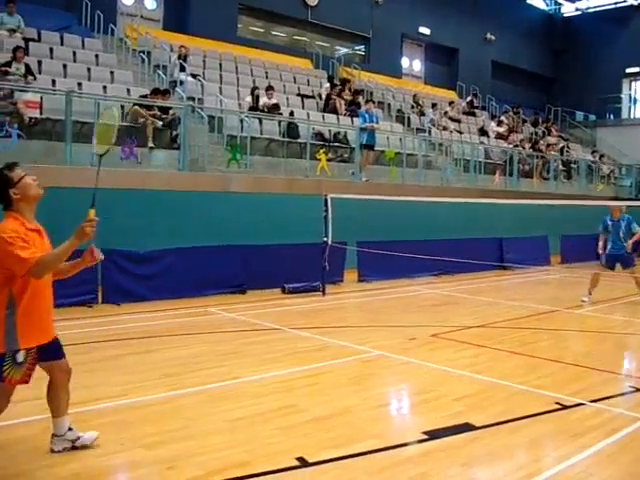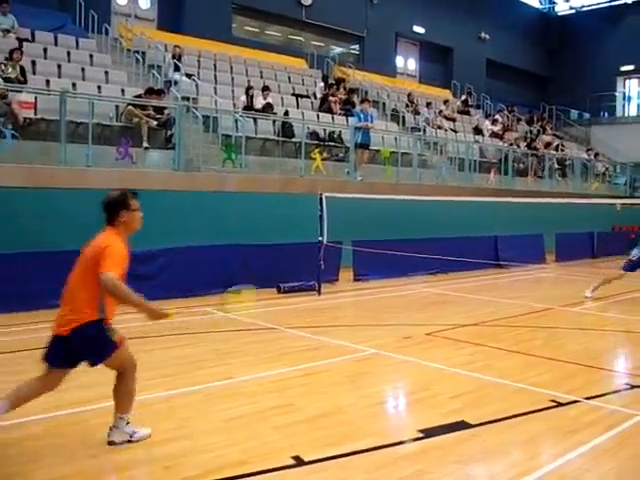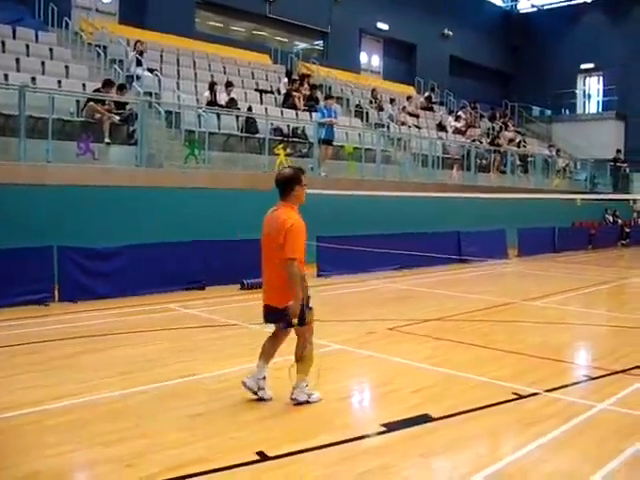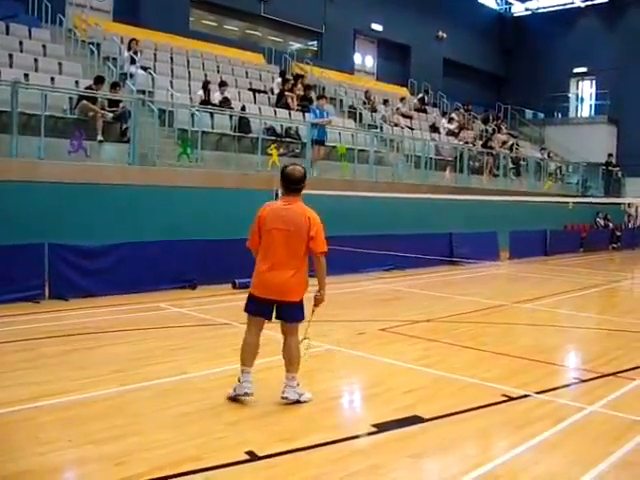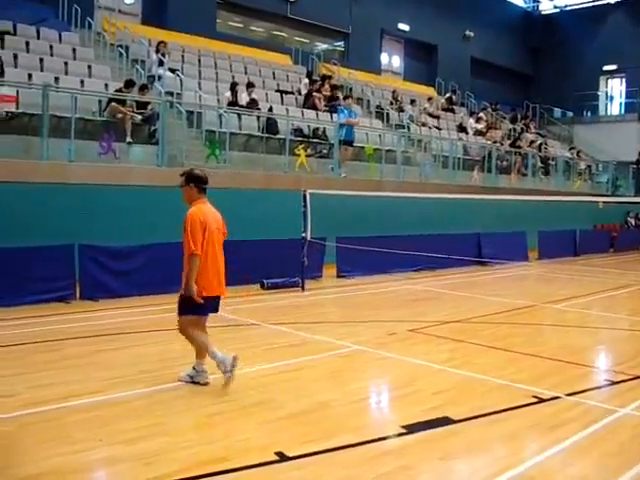
dt=1s
person 1, frame 1
left shoulder: (37, 231)
left elbow: (54, 270)
right elbow: (37, 269)
left wrist: (83, 262)
right wrist: (75, 241)
left hip: (40, 327)
left knee: (61, 373)
left ankle: (63, 434)
person 1, frame 2
left shoulder: (102, 241)
right shoulder: (115, 244)
right elbow: (108, 282)
left wrist: (127, 303)
right wrist: (144, 306)
left hip: (70, 320)
right hip: (88, 322)
left knee: (50, 379)
right knee: (127, 366)
right ankle: (121, 429)
person 1, frame 3
left shoulder: (272, 215)
right shoulder: (293, 221)
right elbow: (292, 262)
right wrist: (297, 298)
left hip: (272, 291)
right hip: (289, 293)
left knee: (279, 333)
right knee: (305, 336)
left ankle: (257, 378)
right ankle: (301, 389)
person 1, frame 4
left shoulder: (265, 211)
right shoulder: (310, 217)
left elbow: (254, 248)
right elbow: (318, 256)
right wrist: (321, 288)
left hip: (262, 284)
right hip: (292, 287)
left knee: (253, 330)
right knee: (291, 335)
left ankle: (244, 383)
right ankle: (292, 387)
person 1, frame 5
left shoulder: (195, 214)
right shoulder: (214, 213)
left elbow: (195, 252)
left wrist: (191, 283)
left hip: (199, 284)
right hip: (215, 282)
left knee: (187, 326)
right knee: (198, 325)
left ankle: (223, 359)
right ankle: (200, 371)
